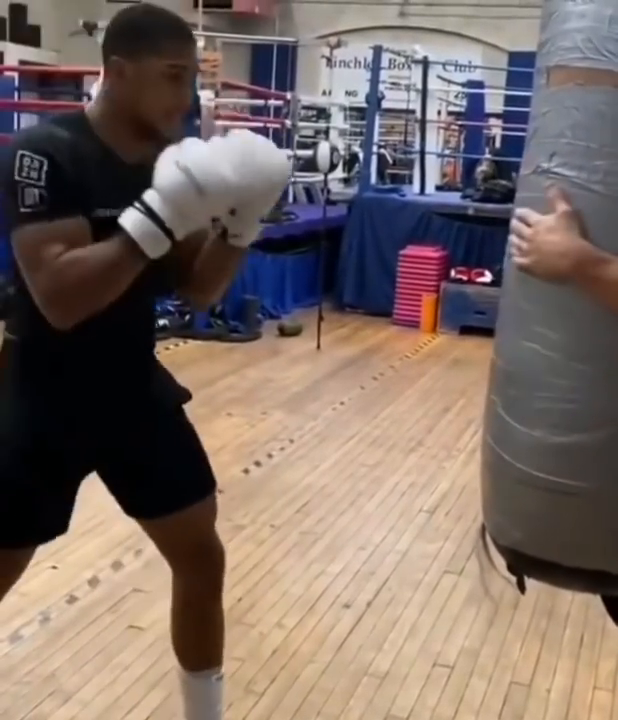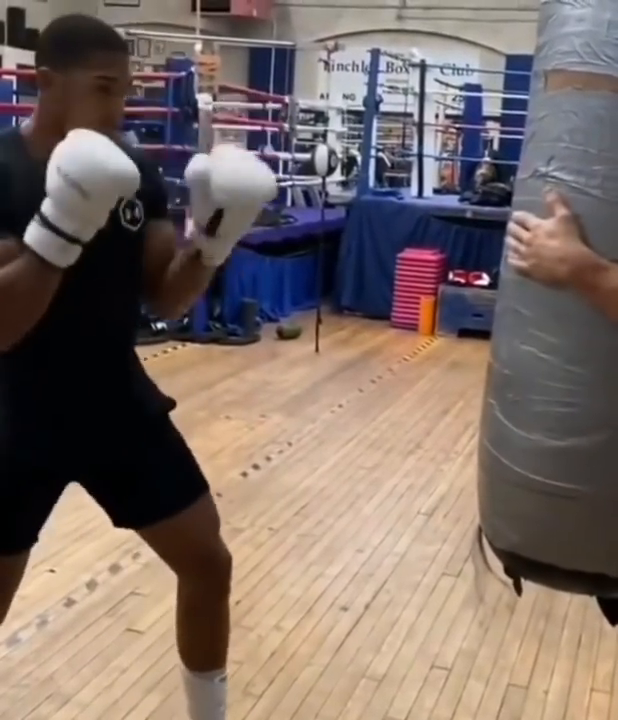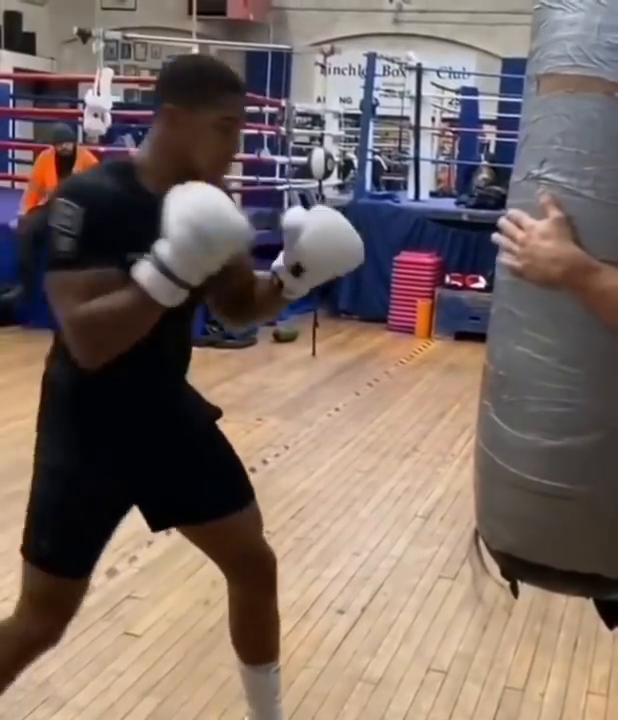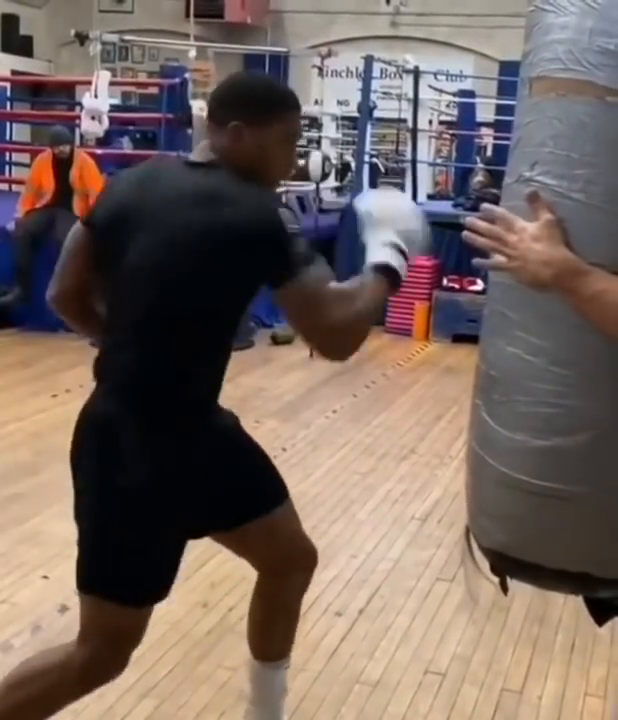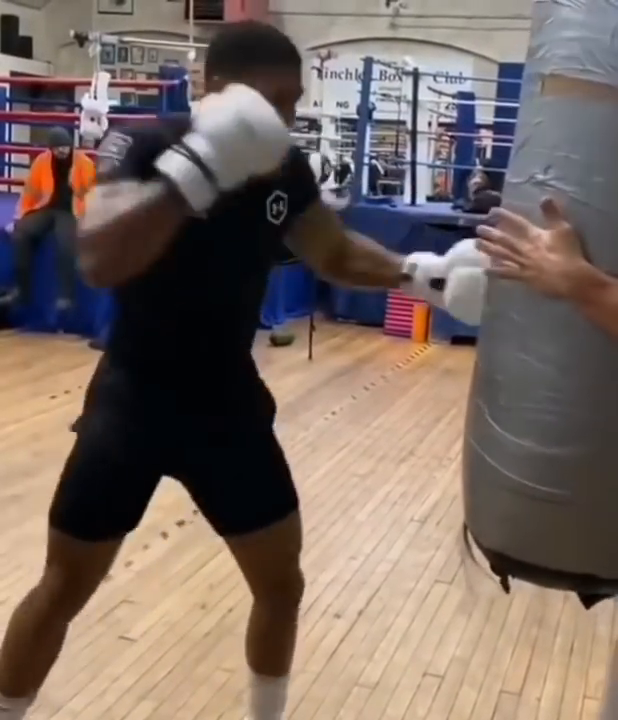
dt=0.4s
person 1, frame 1
left shoulder: (174, 159)
left elbow: (202, 287)
right elbow: (60, 301)
left wrist: (239, 217)
right wrist: (158, 213)
left hip: (135, 392)
left knee: (201, 558)
person 1, frame 2
left shoulder: (136, 171)
left elbow: (170, 299)
left wrist: (215, 235)
right wrist: (63, 221)
left hip: (120, 403)
left knee: (207, 562)
person 1, frame 3
left shoulder: (205, 197)
right shoulder: (86, 200)
left elbow: (240, 306)
right elbow: (85, 343)
left wrist: (289, 277)
right wrist: (171, 265)
left hip: (168, 414)
right hip: (90, 424)
left knee: (254, 566)
person 1, frame 4
left shoulder: (132, 184)
right shoulder: (237, 209)
left elbow: (67, 299)
right elbow: (336, 334)
right wrist: (388, 256)
left hip: (193, 427)
right hip: (134, 446)
left knee: (293, 559)
right knee: (102, 654)
person 1, frame 5
left shoulder: (282, 167)
right shoulder: (142, 147)
left elbow: (341, 259)
right elbow: (98, 260)
left wrist: (420, 270)
right wrist: (191, 166)
left hip: (228, 402)
right hip: (135, 399)
left knee: (282, 583)
right knee: (63, 591)
